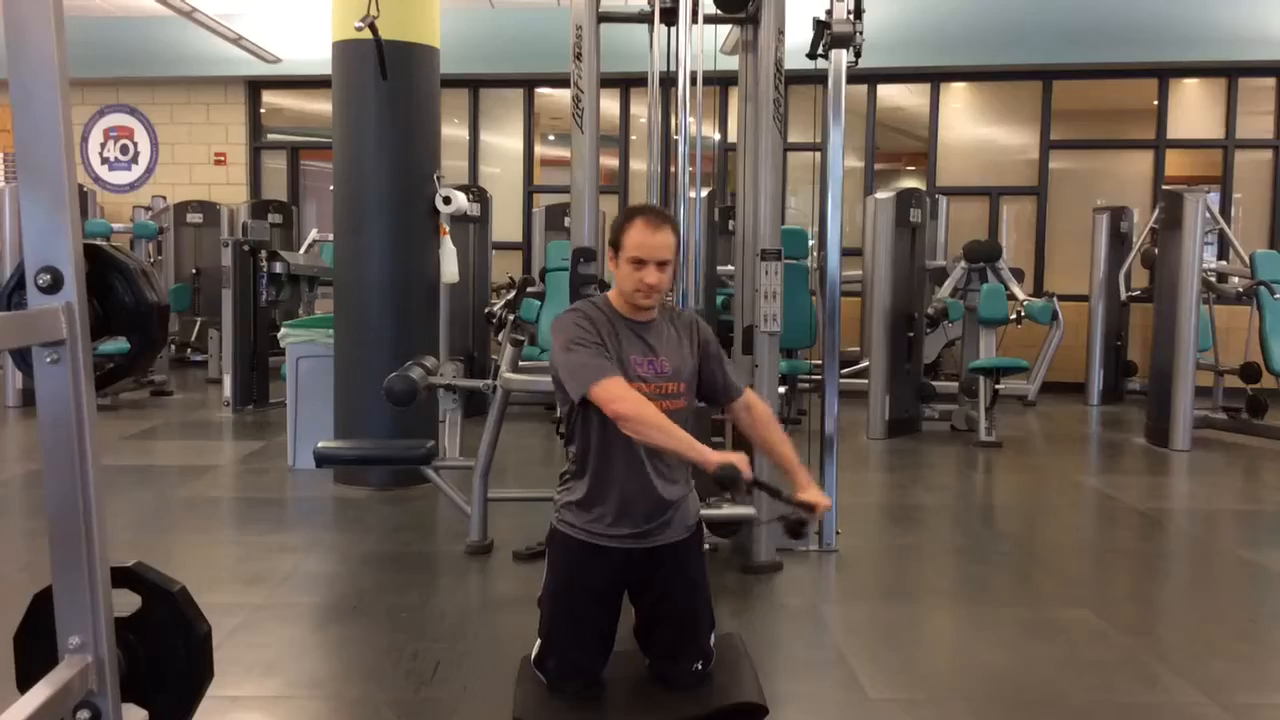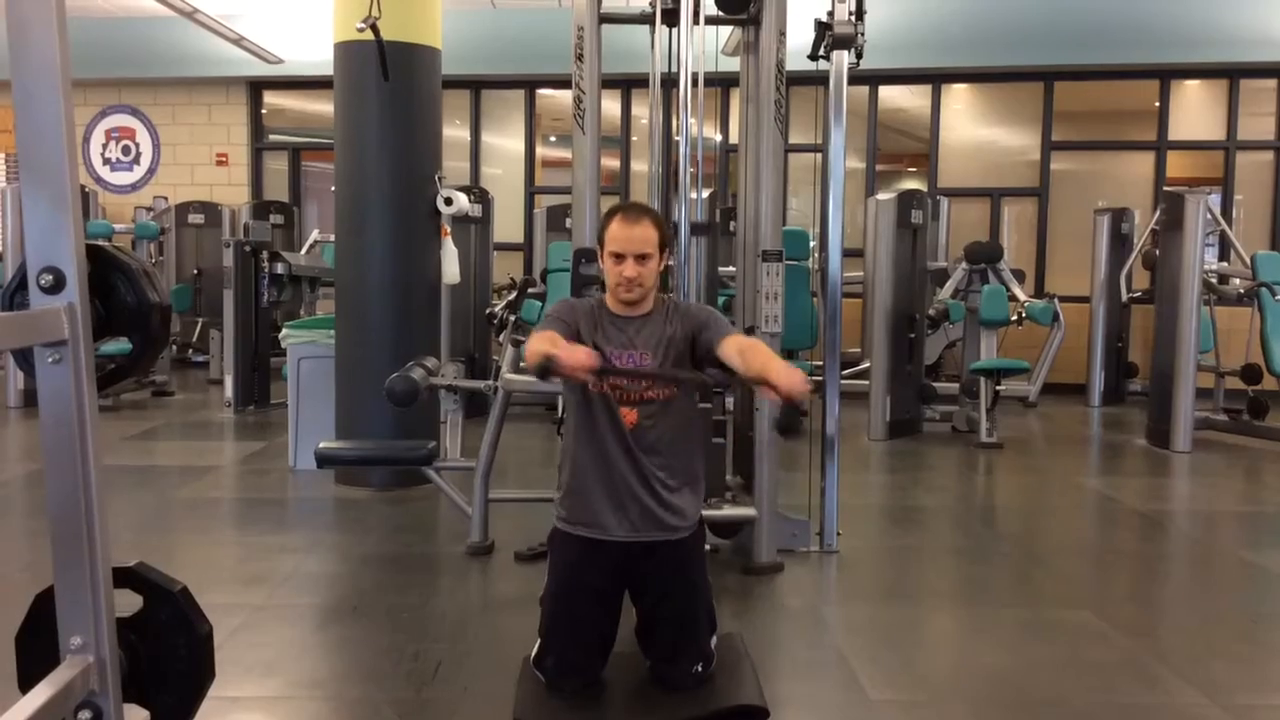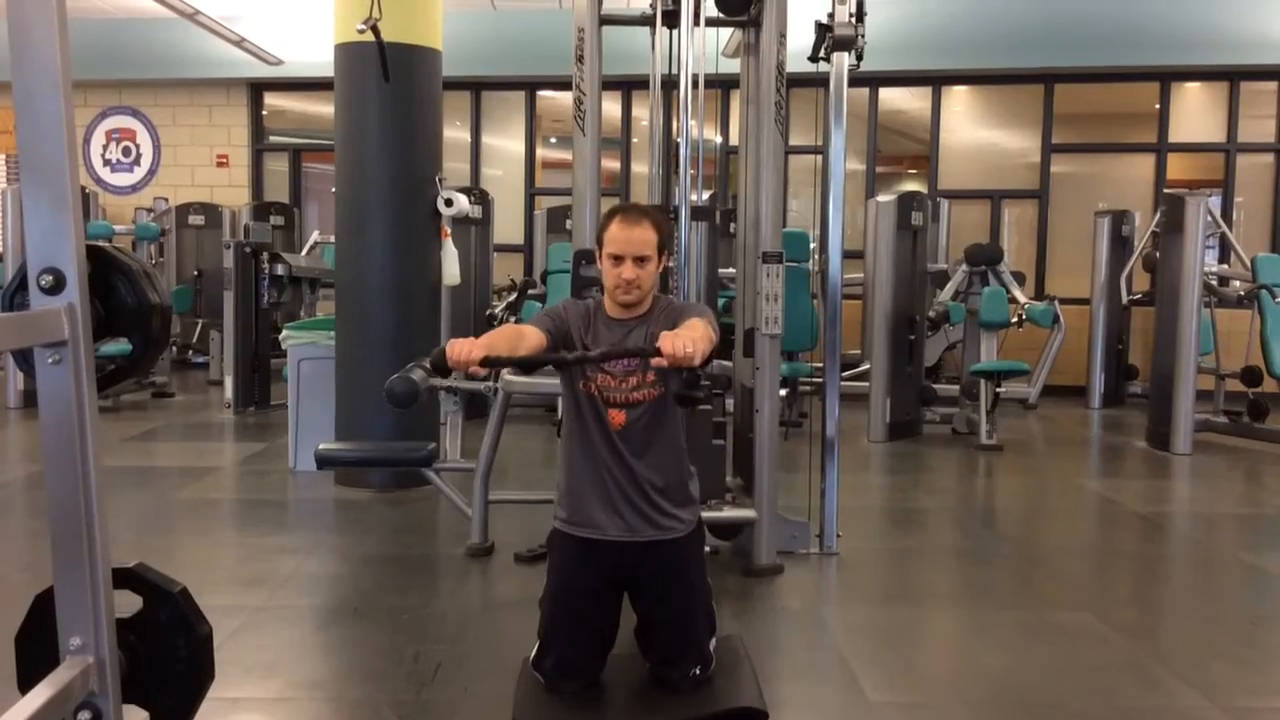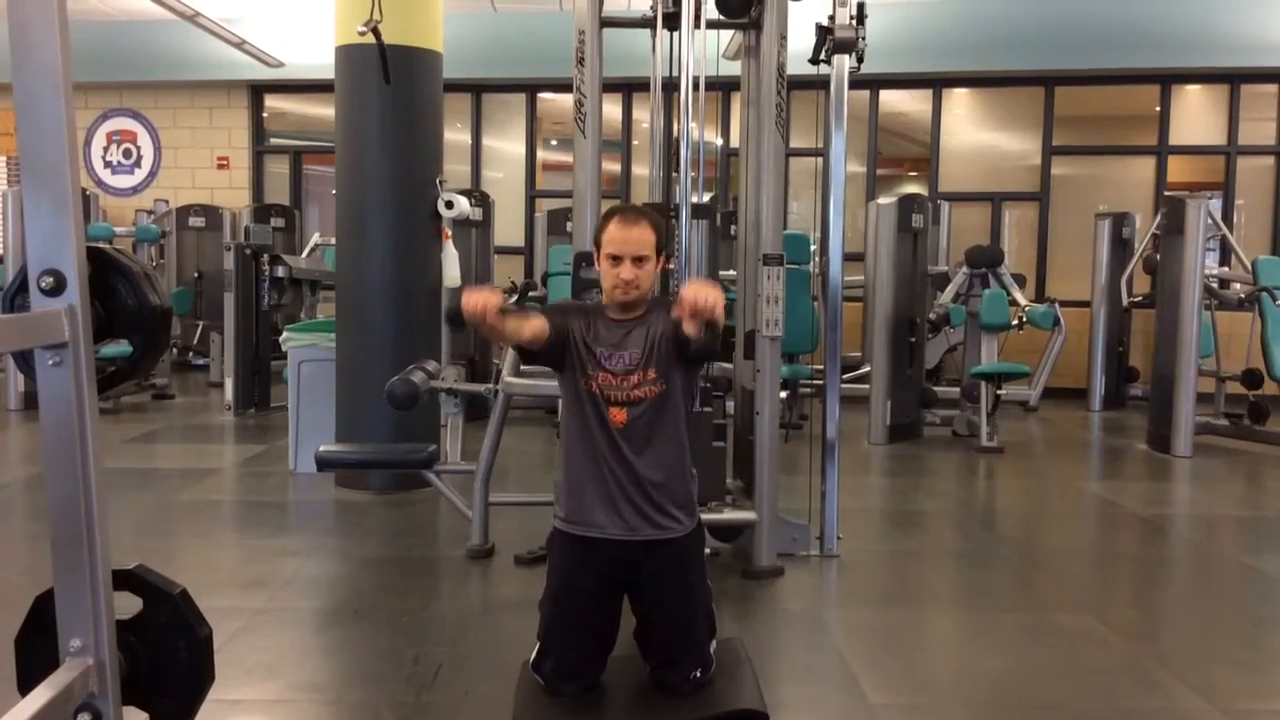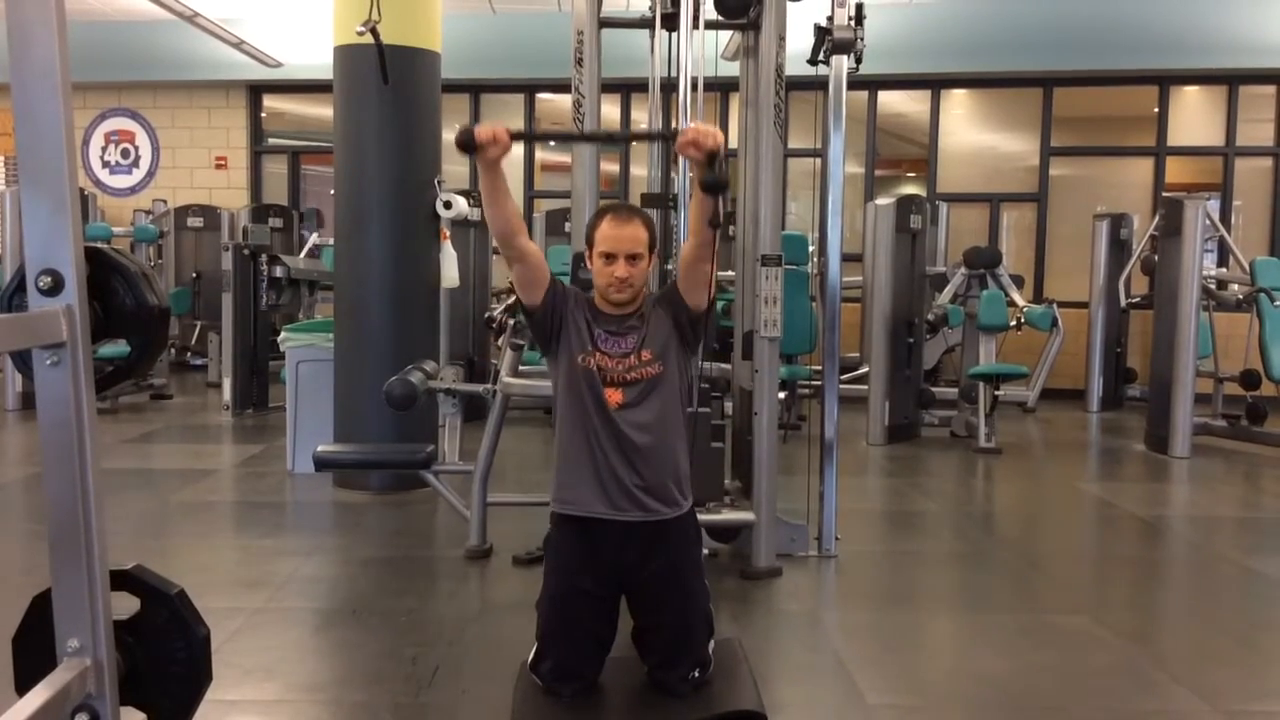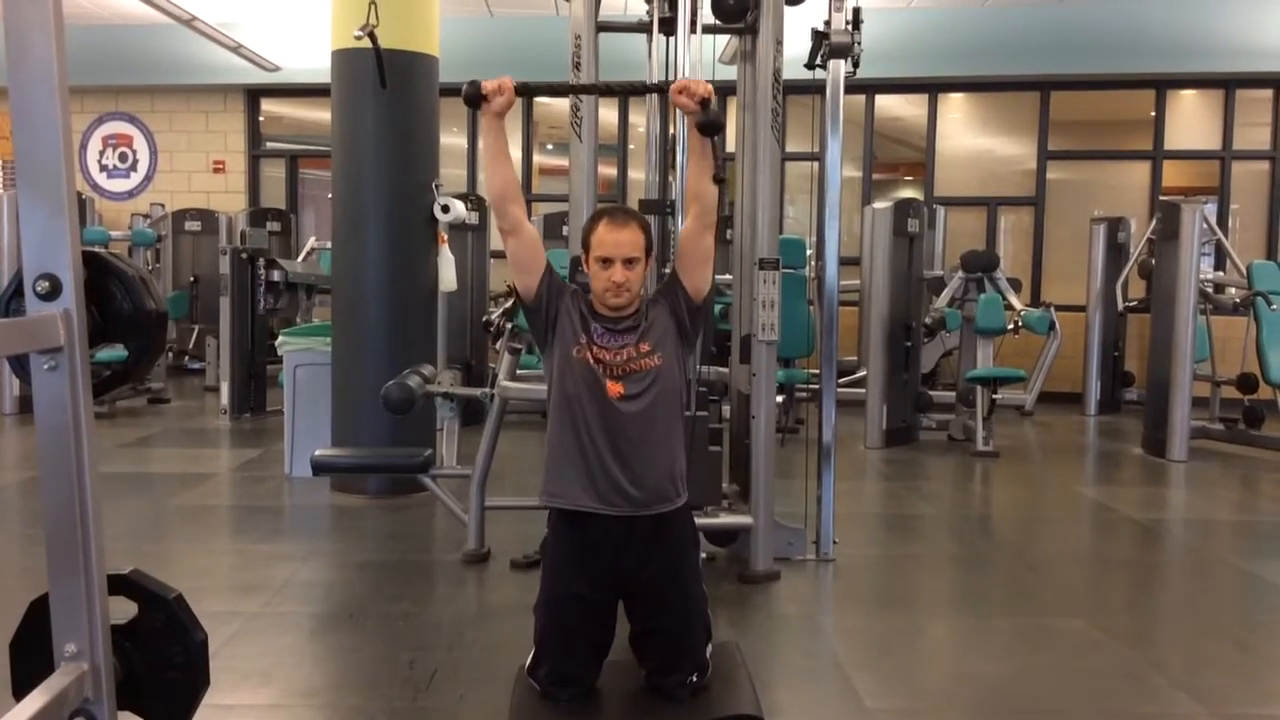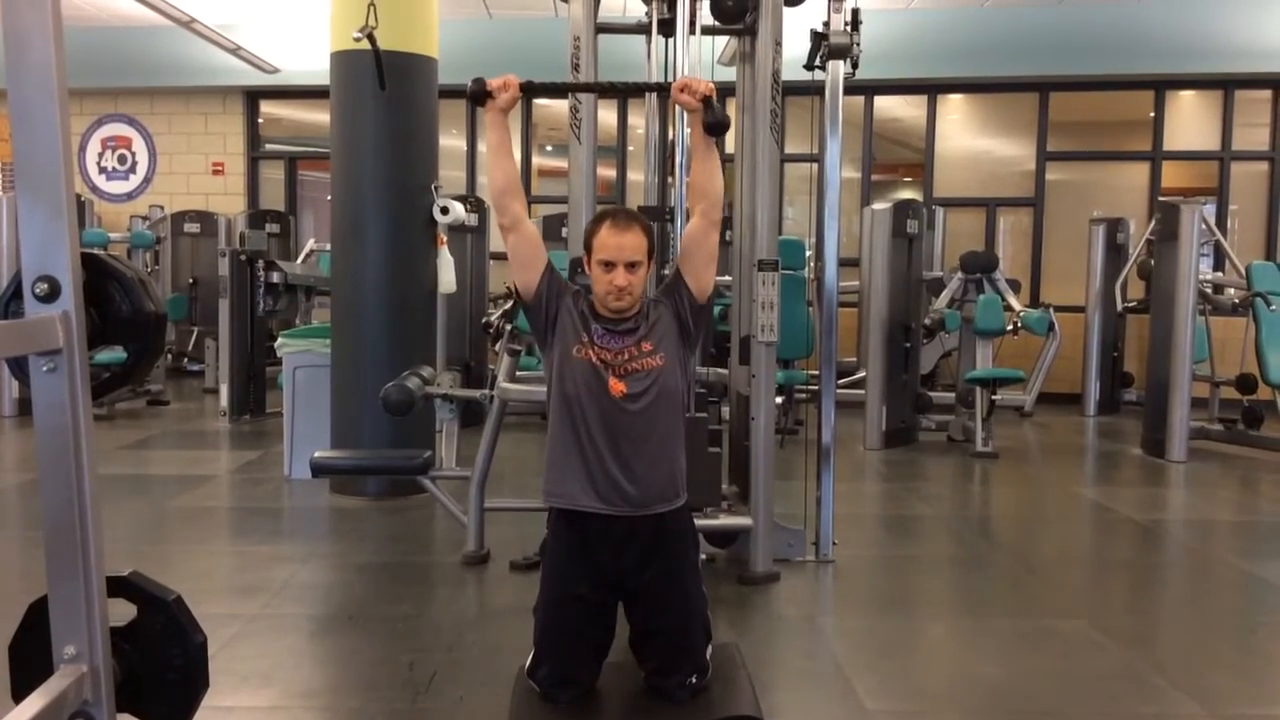
dt=0.4s
person 1, frame 1
left shoulder: (692, 331)
right shoulder: (577, 327)
left elbow: (746, 406)
right elbow: (623, 407)
left wrist: (802, 481)
right wrist: (707, 455)
left hip: (672, 531)
right hip: (588, 533)
left knee: (686, 673)
right knee: (567, 676)
left ankle: (646, 629)
person 1, frame 2
left shoulder: (690, 321)
right shoulder: (572, 317)
left elbow: (741, 349)
right elbow: (541, 345)
left wrist: (776, 370)
right wrist: (560, 353)
left hip: (671, 529)
right hip: (586, 528)
left knee: (685, 674)
right knee: (565, 676)
left ankle: (654, 630)
right ankle: (601, 628)
person 1, frame 3
left shoulder: (678, 317)
right shoulder: (571, 320)
left elbow: (699, 331)
right elbow: (523, 338)
left wrist: (687, 342)
right wrist: (479, 345)
left hip: (668, 529)
right hip: (584, 529)
left knee: (685, 674)
right knee: (564, 676)
left ankle: (653, 631)
person 1, frame 4
left shoulder: (675, 322)
right shoulder: (571, 323)
left elbow: (702, 324)
right elbow: (525, 329)
left wrist: (706, 306)
right wrist: (492, 316)
left hip: (668, 531)
right hip: (582, 530)
left knee: (684, 677)
right knee: (563, 678)
left ankle: (651, 634)
right ankle: (599, 634)
person 1, frame 5
left shoulder: (674, 318)
right shoulder: (563, 318)
left elbow: (702, 245)
right elbow: (514, 244)
left wrist: (704, 167)
right wrist: (489, 165)
left hip: (664, 523)
right hip: (579, 524)
left knee: (683, 675)
right knee: (562, 677)
left ankle: (651, 637)
right ankle: (598, 634)
person 1, frame 6
left shoulder: (673, 317)
right shoulder: (558, 315)
left elbow: (702, 218)
right elbow: (511, 219)
left wrist: (698, 121)
right wrist: (492, 119)
left hip: (662, 524)
right hip: (577, 525)
left knee: (680, 679)
right knee: (560, 682)
left ankle: (652, 644)
right ankle: (590, 643)
person 1, frame 7
left shoulder: (675, 317)
right shoulder: (559, 315)
left elbow: (706, 216)
right elbow: (511, 215)
left wrist: (698, 119)
right wrist: (497, 116)
left hip: (661, 524)
right hip: (577, 525)
left knee: (681, 681)
right knee: (559, 683)
left ankle: (654, 649)
right ankle: (588, 644)
